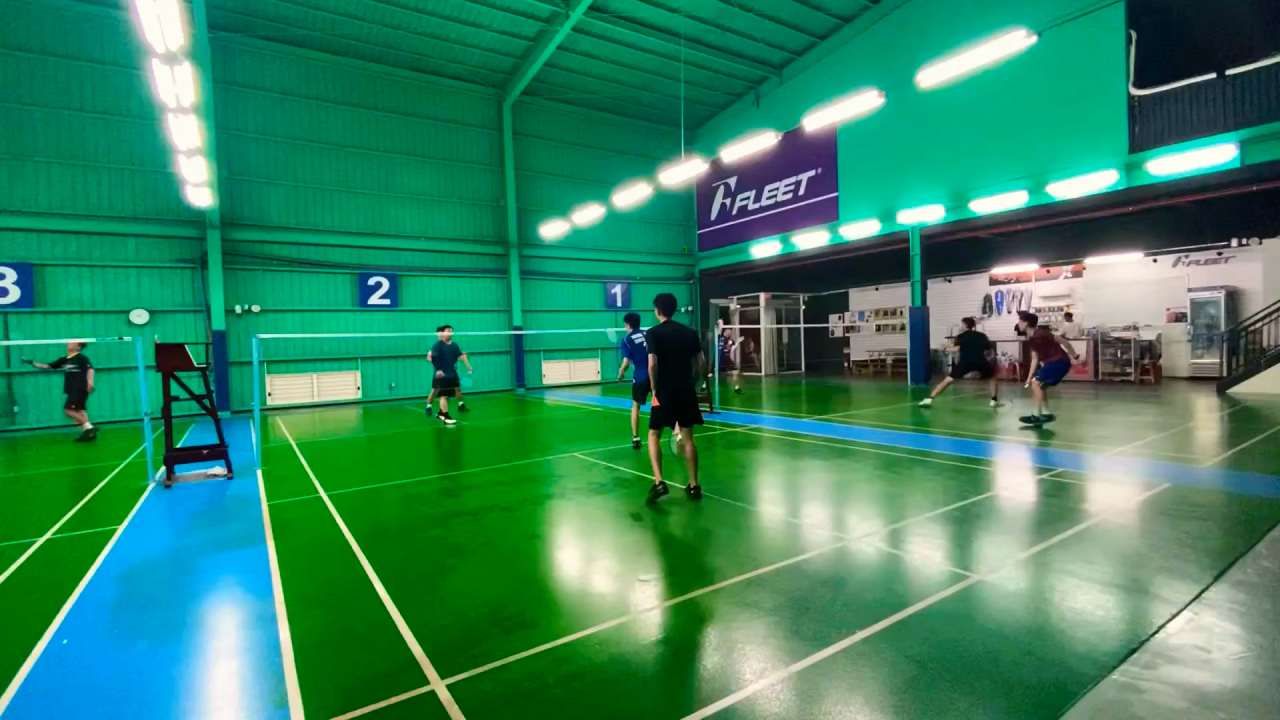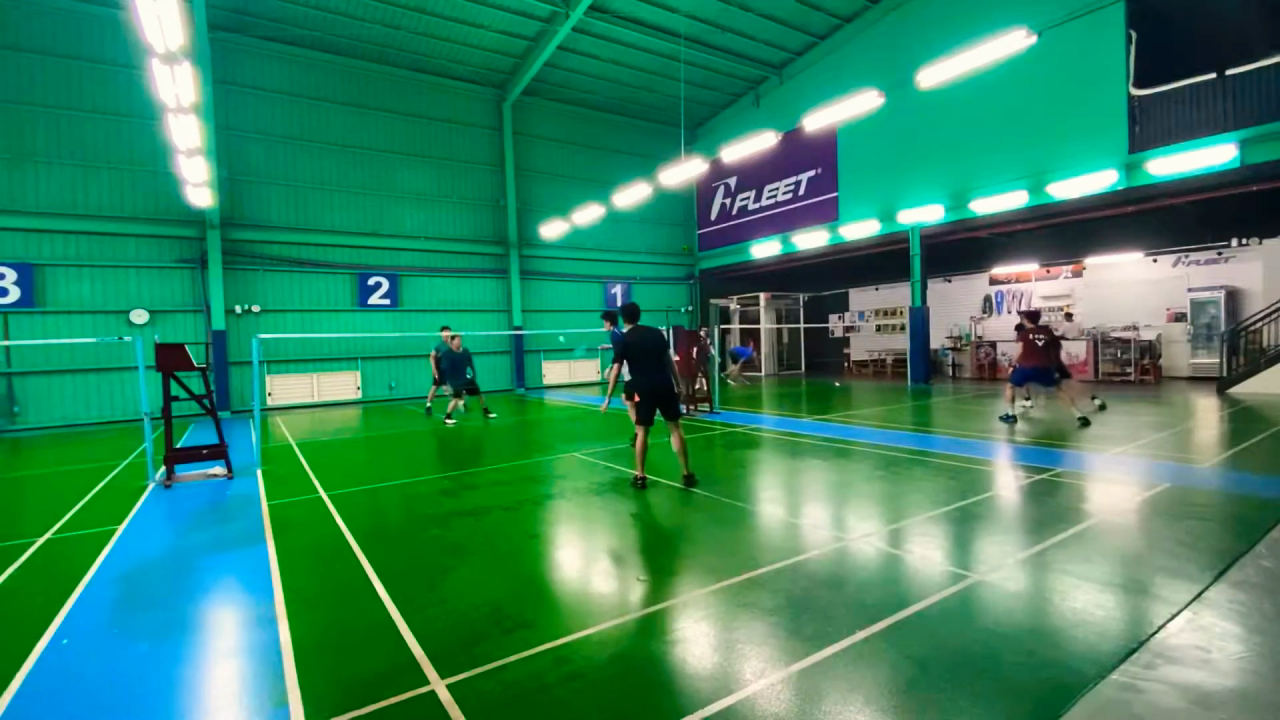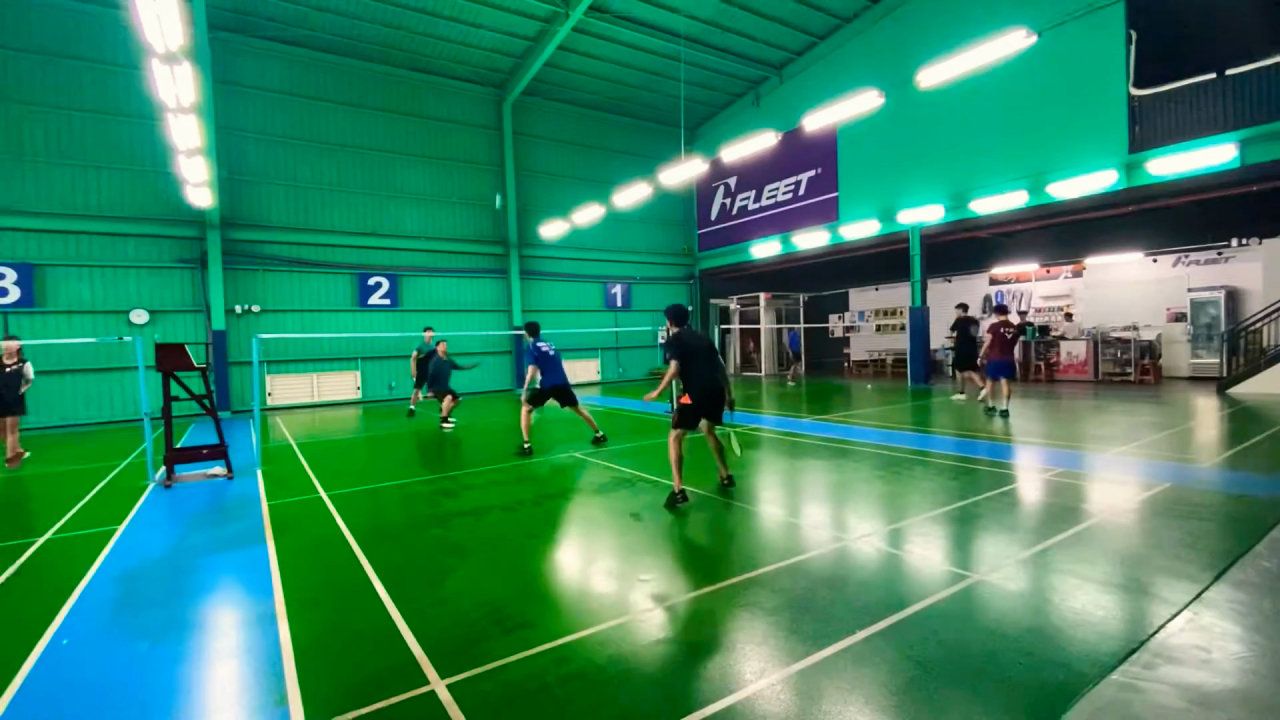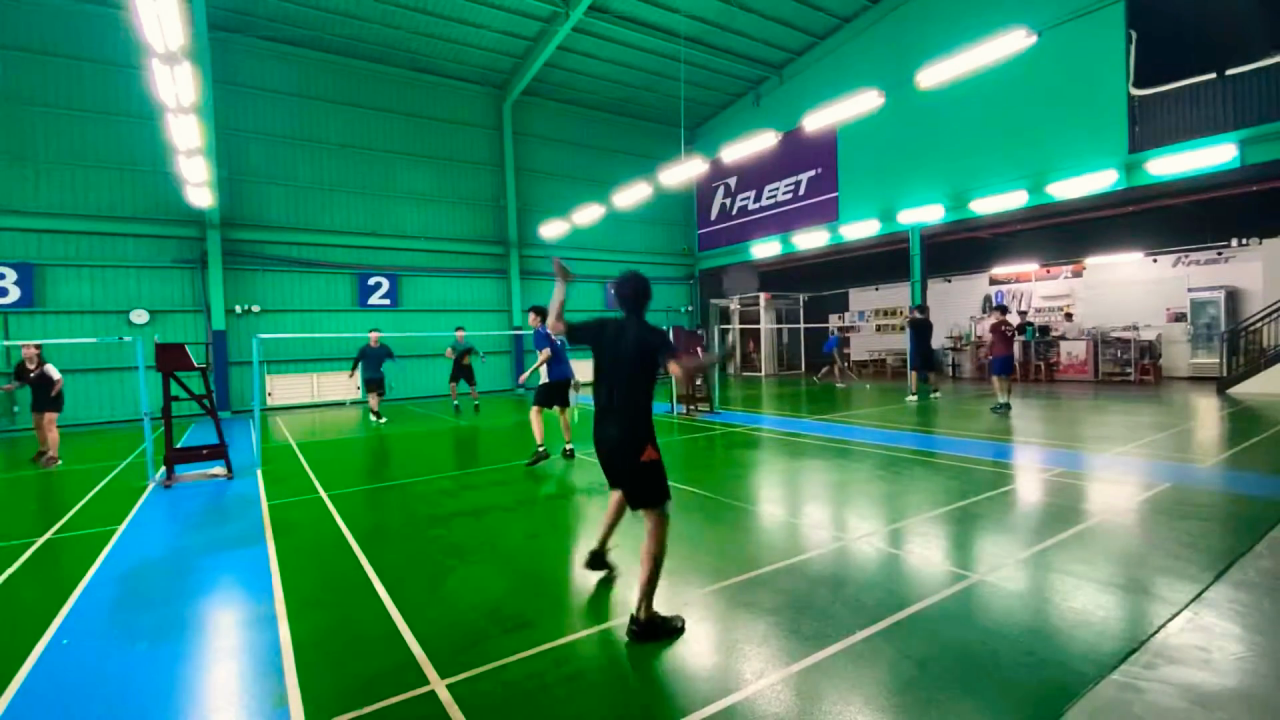
dt=1s
person 1, frame 1
left shoulder: (654, 333)
right shoulder: (689, 333)
left elbow: (652, 364)
right elbow: (700, 363)
left wrist: (654, 389)
left hip: (664, 392)
right hip: (686, 391)
left knee: (654, 436)
right knee: (687, 437)
left ankle: (659, 482)
right ankle: (694, 486)
person 1, frame 2
left shoulder: (624, 340)
right shoulder: (656, 332)
left elbow: (616, 371)
right elbow: (670, 361)
left wrist: (608, 397)
right wrist: (678, 385)
left hip: (644, 389)
right hip: (666, 386)
left knee: (642, 432)
right knee: (675, 428)
left ankle: (640, 476)
right ankle: (686, 474)
person 1, frame 3
left shoulder: (673, 341)
right shoulder: (702, 338)
left elbow: (674, 368)
right elbow: (721, 367)
left wrist: (658, 391)
right wrist: (729, 394)
left hip: (695, 393)
right hip: (715, 391)
left knee: (675, 438)
right knee: (709, 431)
left ankle: (678, 490)
right ankle: (726, 476)
person 1, frame 4
left shoulder: (606, 328)
right shoulder: (653, 336)
left elbow: (555, 326)
right elbow: (682, 372)
left wrist: (560, 286)
right wrist: (705, 360)
left hip: (616, 435)
right hip: (636, 439)
left knee: (624, 489)
right knee: (656, 522)
left ankle: (599, 549)
